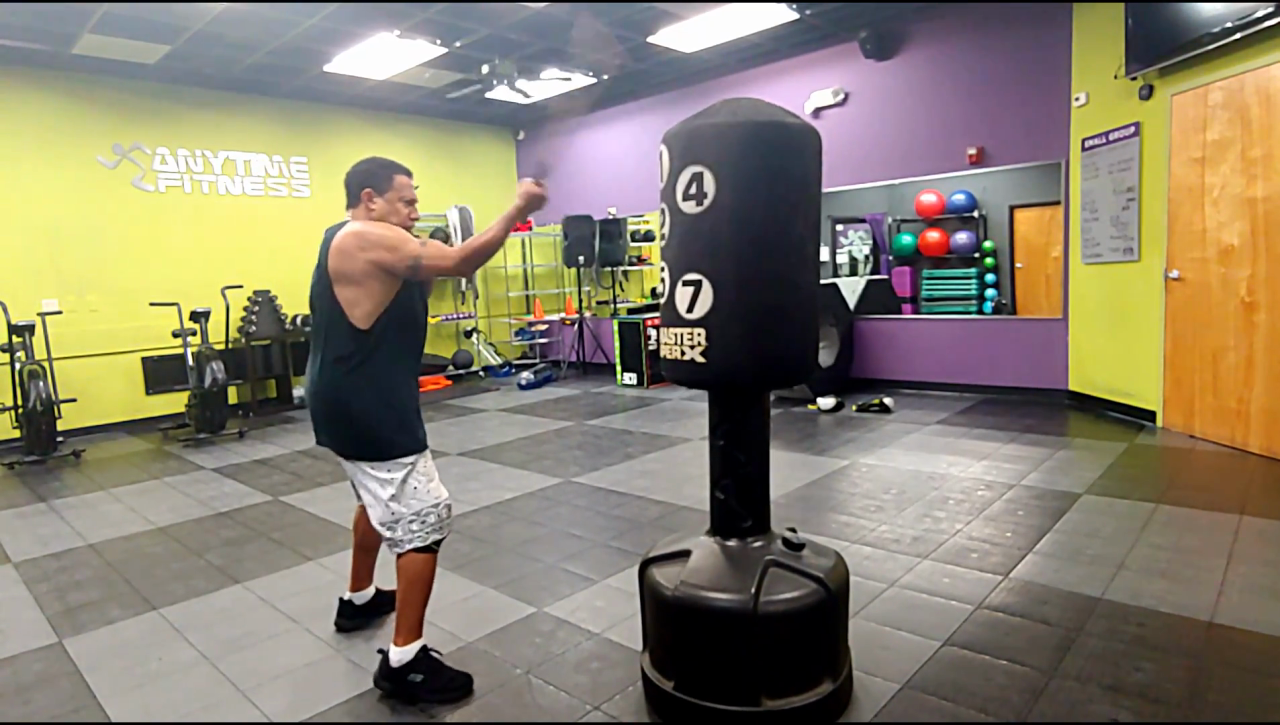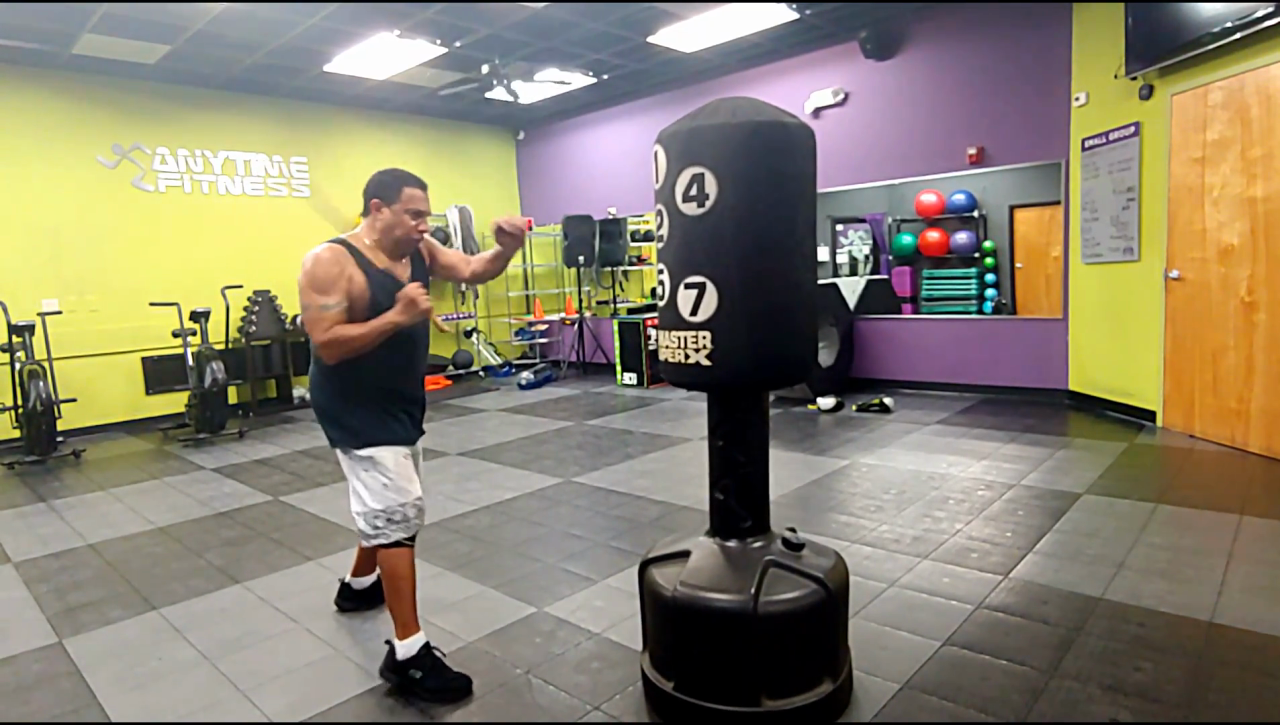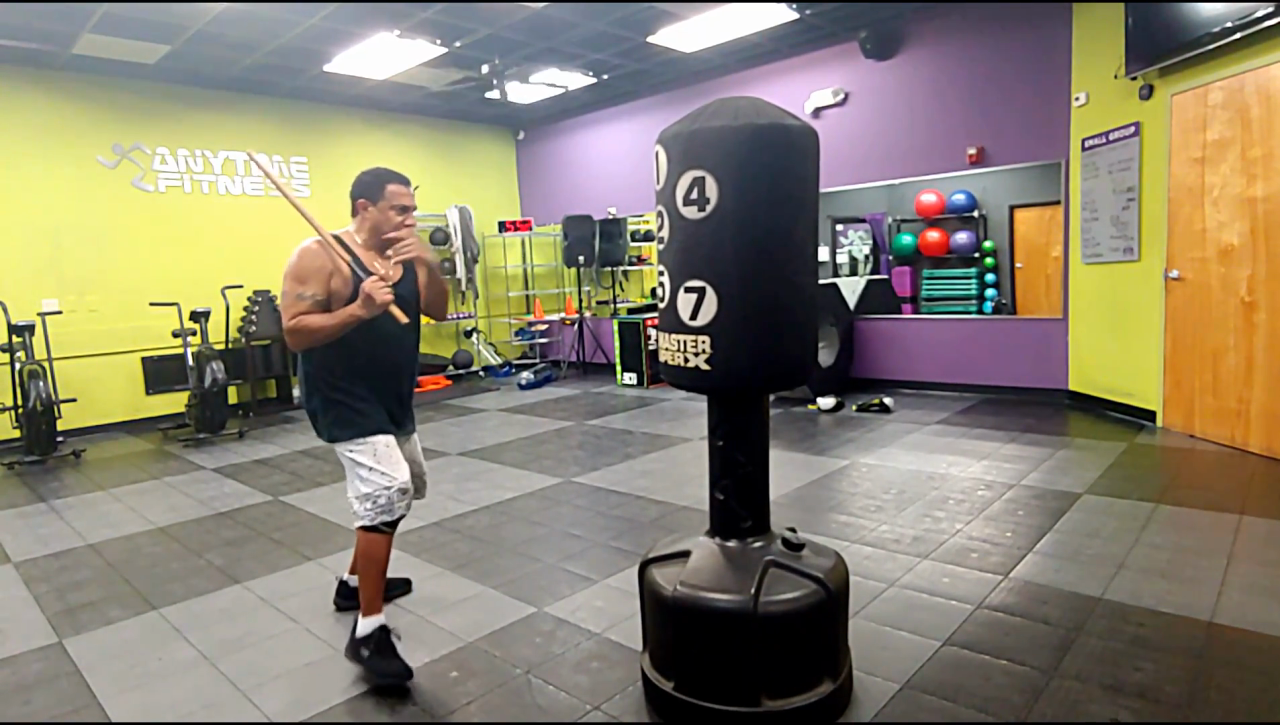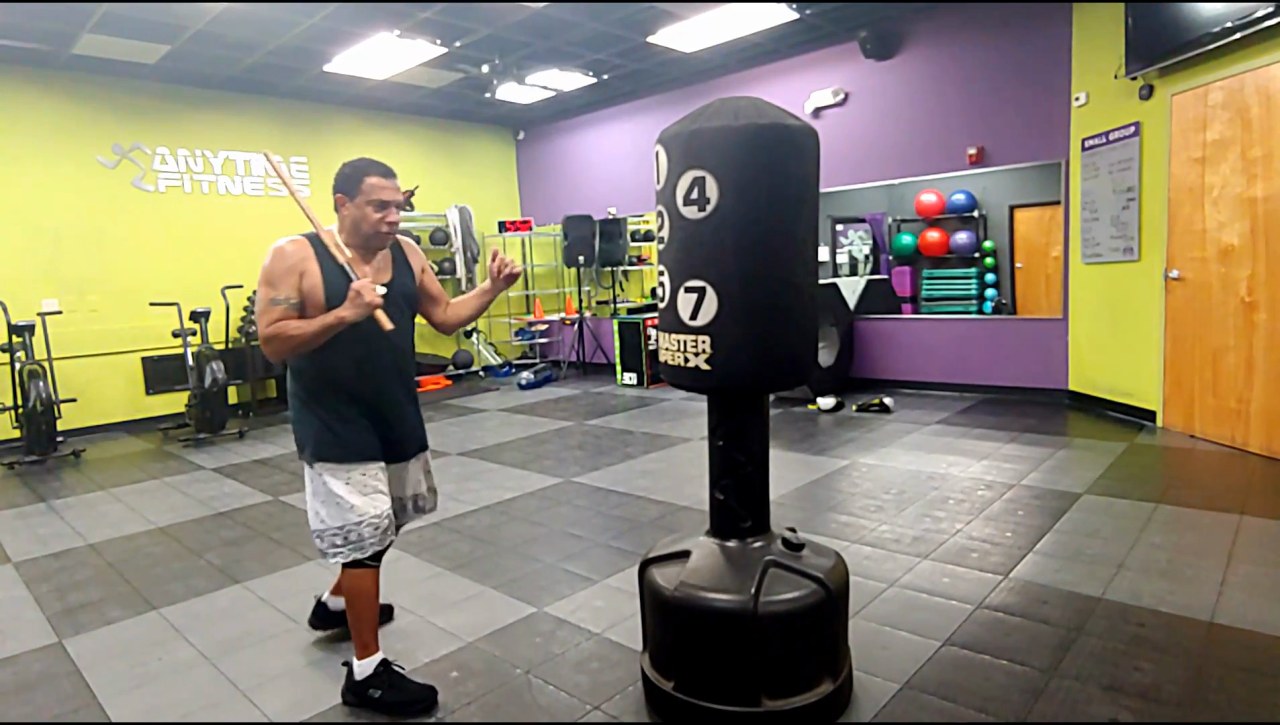
dt=0.4s
person 1, frame 1
left shoulder: (361, 243)
right shoulder: (363, 237)
right elbow: (455, 261)
left wrist: (412, 282)
right wrist: (517, 208)
left hip: (355, 403)
right hip: (367, 410)
left knee: (382, 501)
right knee: (424, 516)
left ankle: (358, 599)
right ankle: (404, 660)
person 1, frame 2
left shoulder: (419, 250)
right shoulder: (329, 261)
left elbow: (473, 270)
right elbow: (326, 346)
left wrist: (506, 246)
right wrist: (398, 314)
left hip: (400, 406)
right hip: (355, 411)
left knee: (393, 504)
right knee: (397, 511)
left ankle: (358, 584)
right ankle: (408, 652)
person 1, frame 3
left shoulder: (401, 253)
right shoulder: (318, 256)
left elbow: (438, 311)
right elbow: (295, 333)
left wrist: (425, 266)
right wrist: (363, 308)
left hip: (390, 401)
right hip: (344, 402)
left knee: (401, 487)
right knee: (381, 496)
left ankle: (359, 580)
right ankle: (369, 630)
person 1, frame 4
left shoulder: (407, 254)
right shoulder: (293, 257)
left elbow: (447, 316)
right elbow: (273, 344)
left wrist: (490, 288)
right wrist: (345, 313)
left hip: (397, 415)
right hip: (334, 423)
left knee: (394, 513)
right knee: (364, 532)
left ankle: (335, 603)
right ankle: (367, 673)
